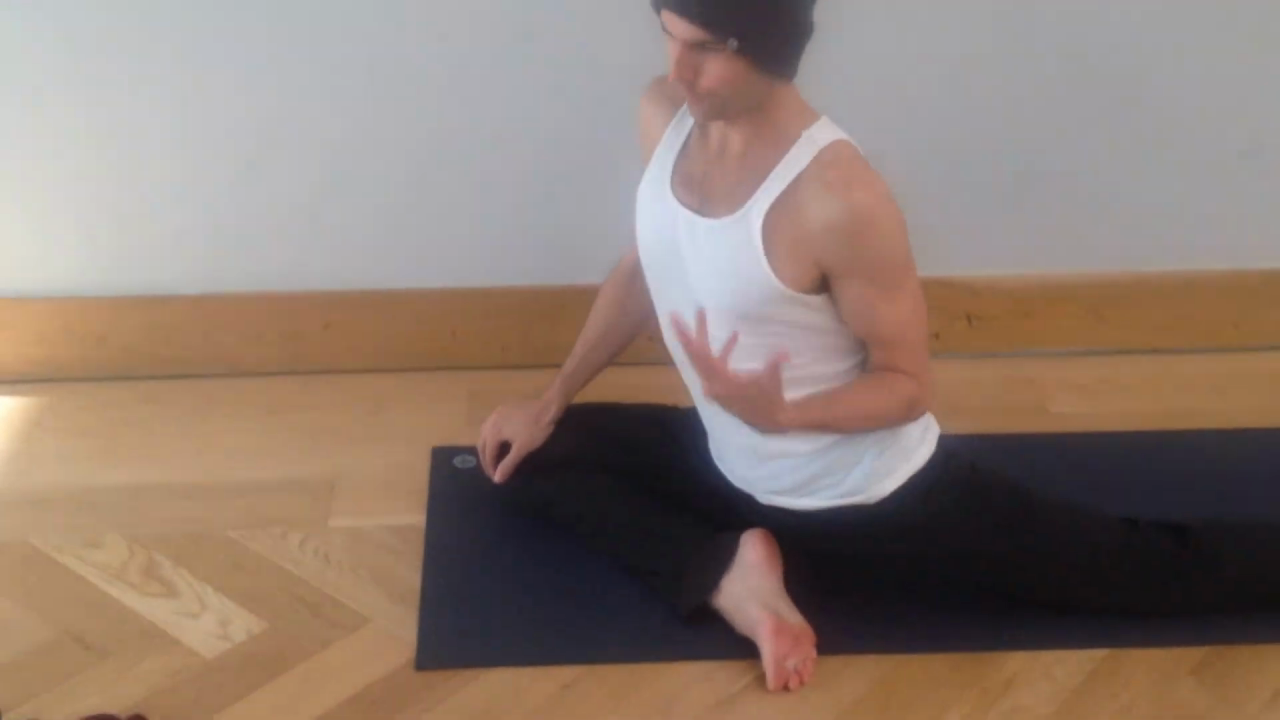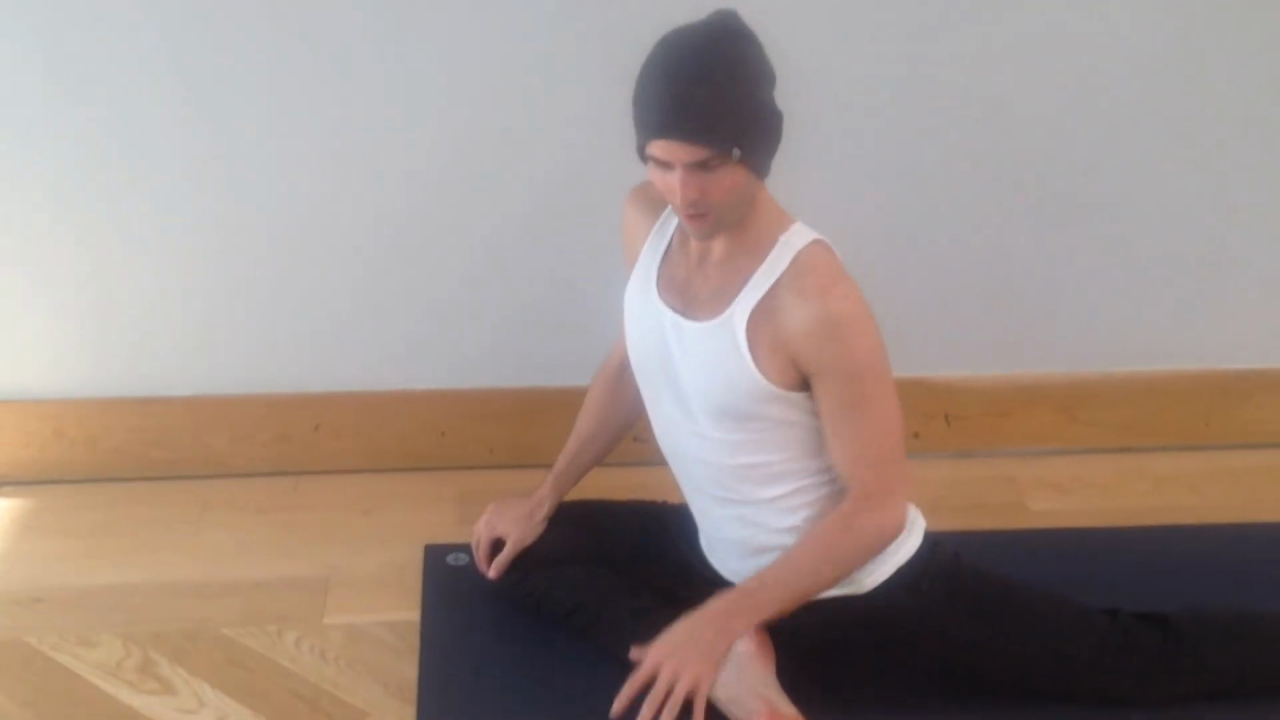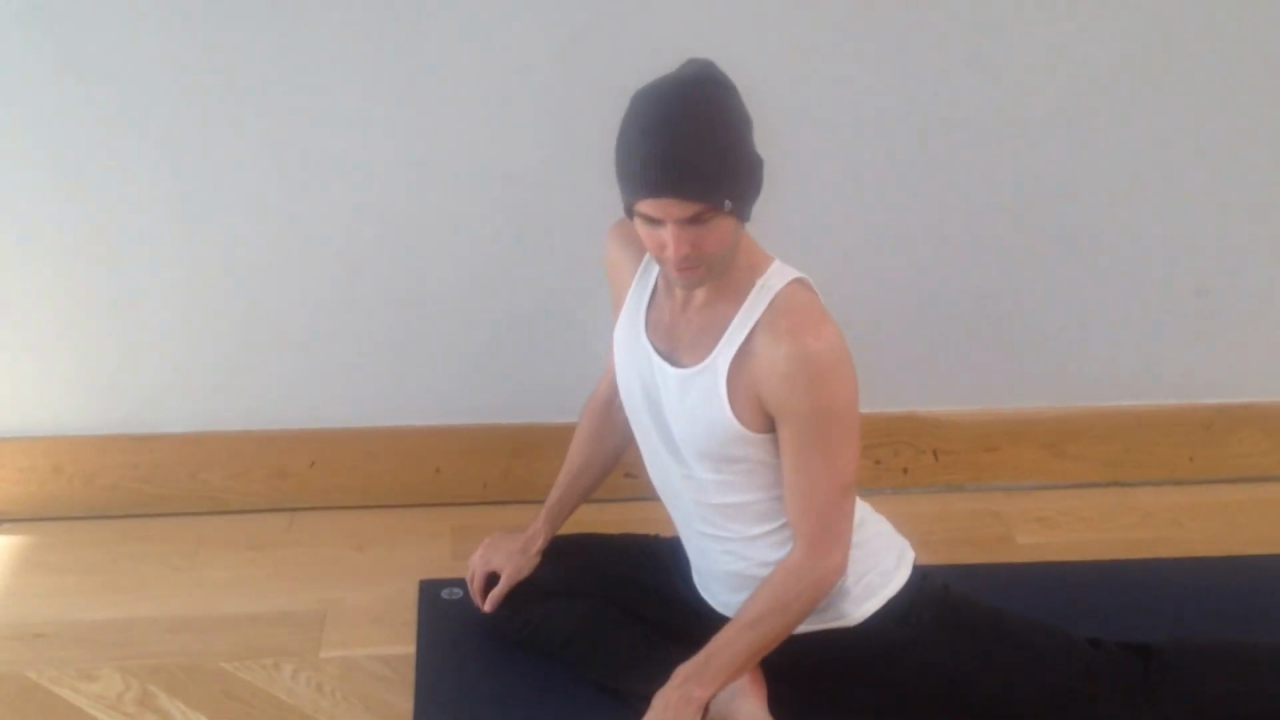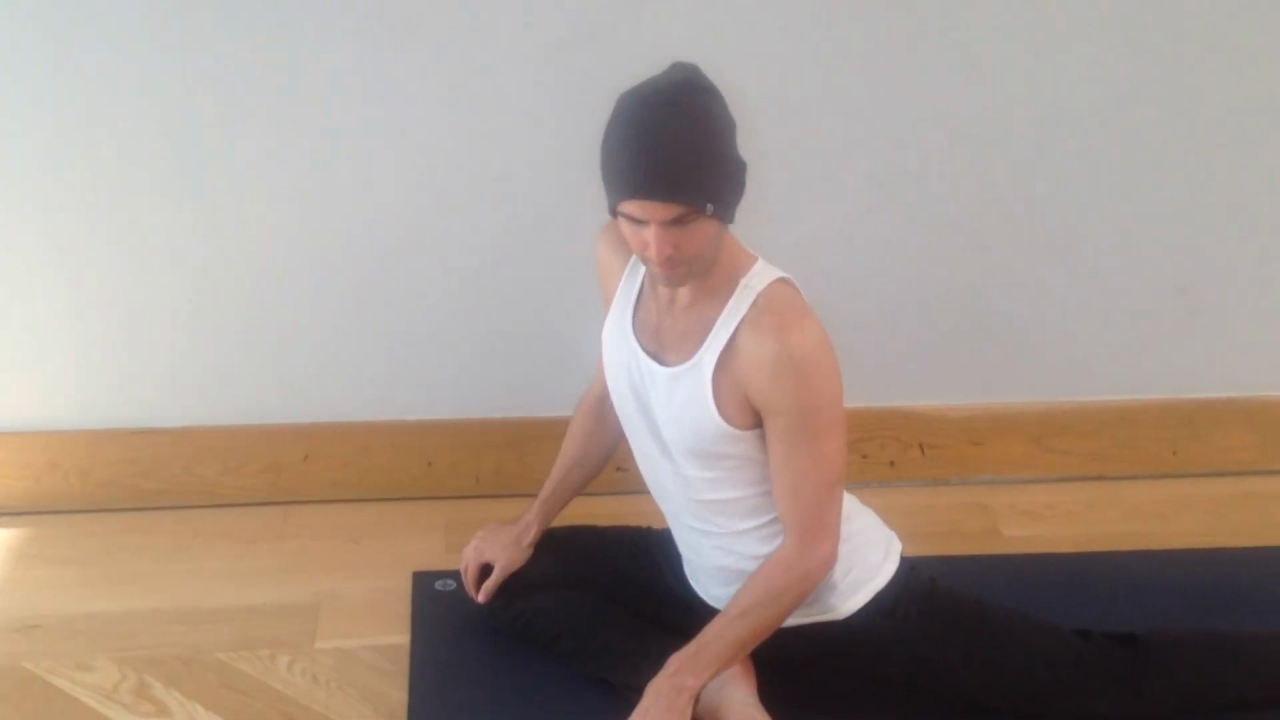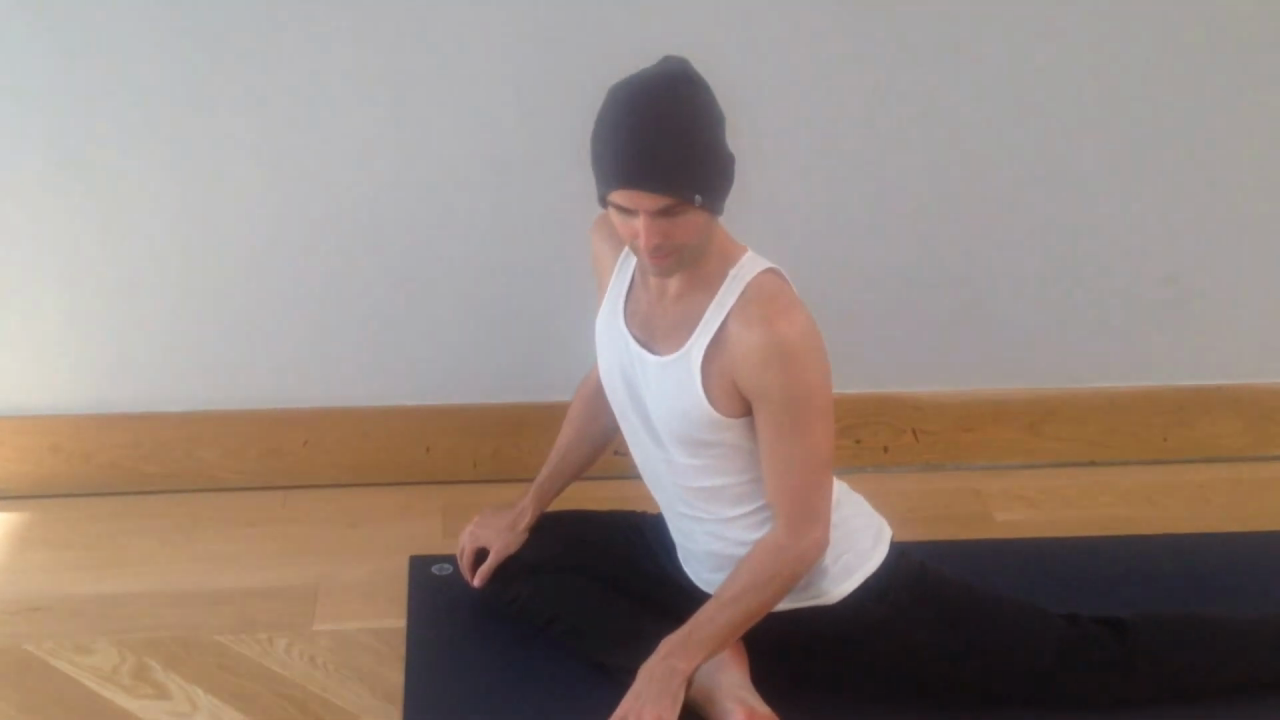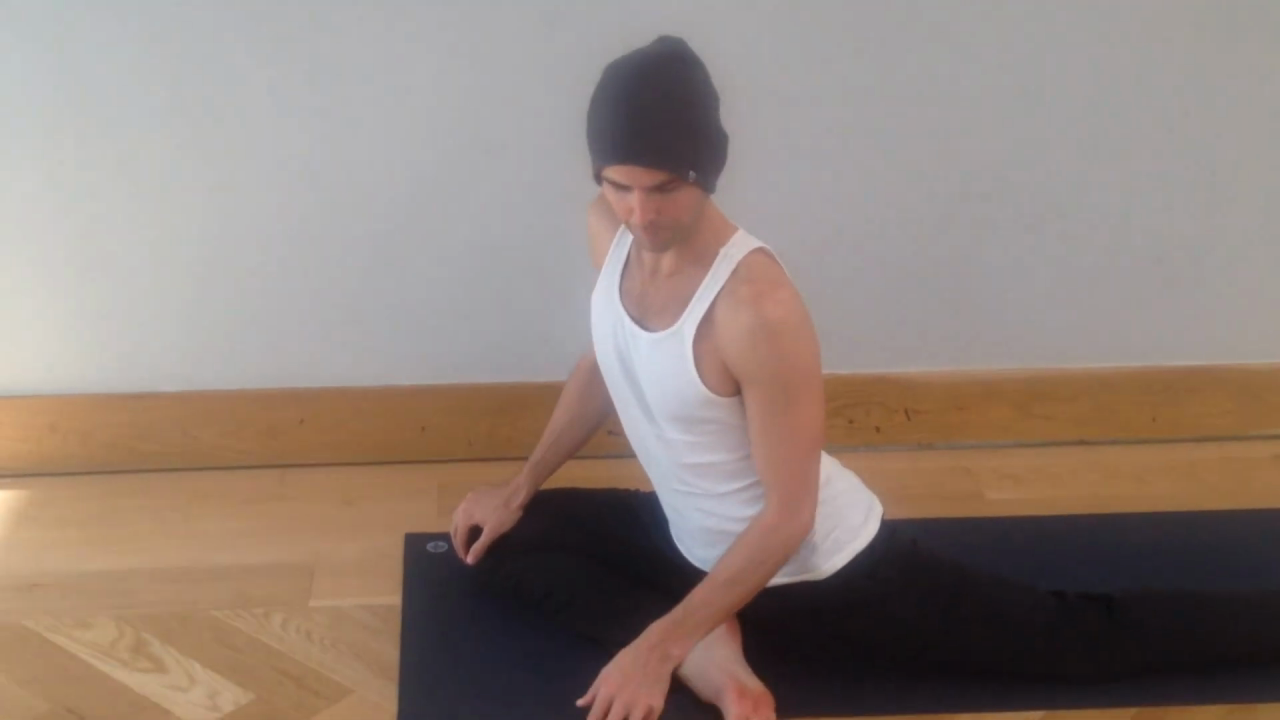
dt=0.5s
person 1, frame 1
left shoulder: (838, 197)
right shoulder: (664, 111)
left elbow: (908, 384)
right elbow: (645, 266)
left wrist: (776, 412)
right wrist: (553, 397)
left hip: (875, 495)
right hip: (733, 465)
left knee: (1138, 566)
right knee: (532, 458)
right ankle: (724, 573)
person 1, frame 2
left shoulder: (815, 301)
right shoulder: (644, 219)
left elbow: (877, 509)
right elbow: (633, 363)
left wrist: (723, 619)
right wrist: (545, 495)
left hip: (864, 587)
right hip: (724, 556)
right knee: (524, 553)
person 1, frame 3
left shoulder: (794, 340)
right shoulder: (628, 257)
left elbow: (819, 559)
right elbow: (618, 397)
right wrist: (538, 530)
left hip: (854, 617)
right hip: (718, 588)
right knee: (523, 585)
person 1, frame 4
left shoulder: (778, 338)
right shoulder: (618, 257)
left elbow: (809, 554)
right elbow: (611, 392)
right wrist: (531, 521)
left hip: (841, 609)
right hip: (710, 578)
right knee: (512, 578)
person 1, frame 5
left shoulder: (766, 328)
right shoulder: (611, 248)
left elbow: (800, 540)
right elbow: (609, 384)
right wrist: (526, 506)
left hip: (830, 594)
right hip: (701, 564)
right knee: (509, 560)
person 1, frame 6
left shoulder: (756, 307)
right shoulder: (608, 226)
left elbow: (788, 522)
right elbow: (604, 362)
left wrist: (657, 645)
right wrist: (521, 484)
left hip: (819, 570)
right hip: (694, 539)
left knee: (1079, 638)
right knee: (501, 539)
right ankle: (703, 647)
